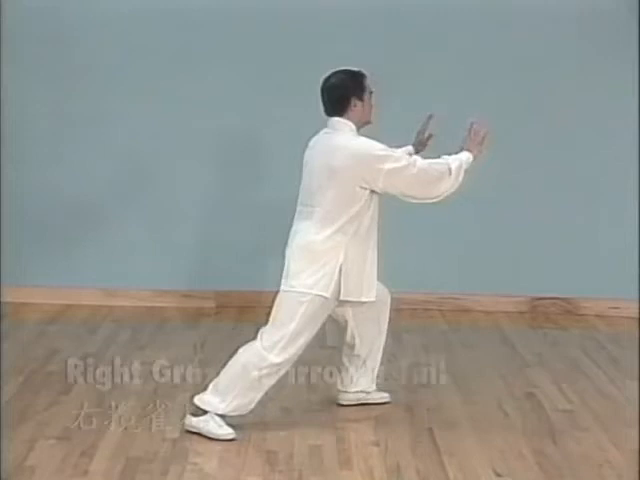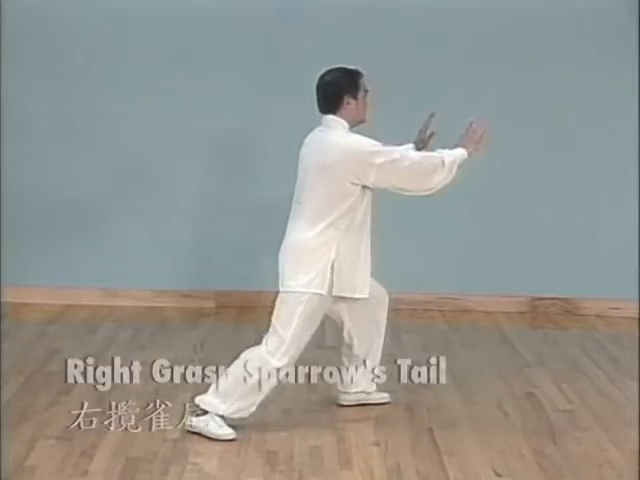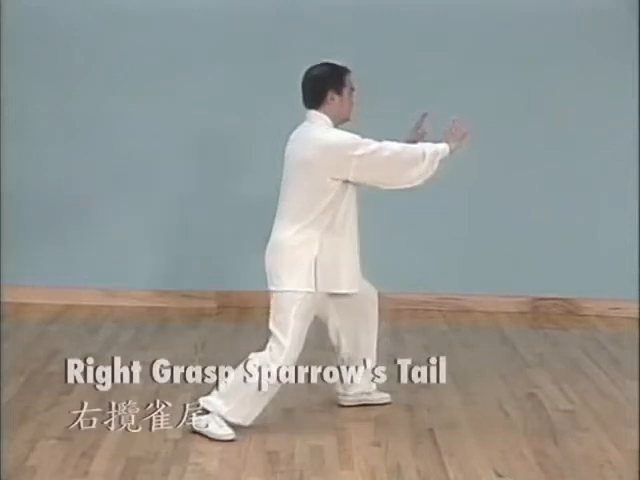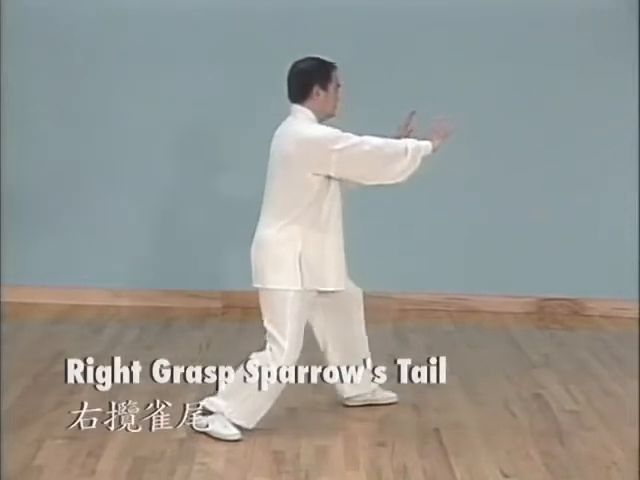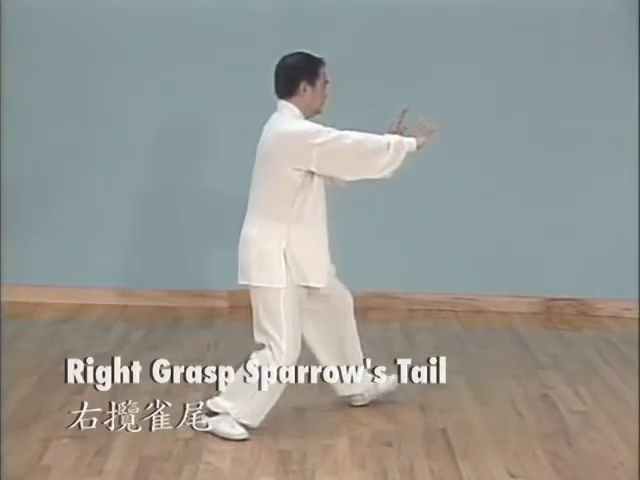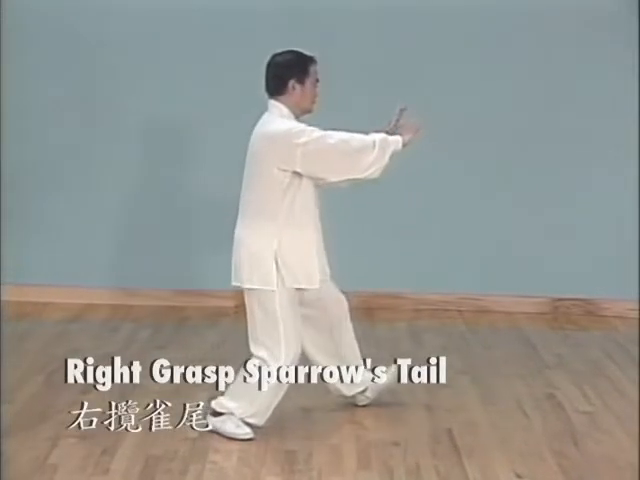
dt=0.3s
person 1, frame 1
left shoulder: (324, 142)
right shoulder: (358, 151)
right elbow: (427, 179)
left wrist: (412, 149)
right wrist: (467, 155)
left hip: (329, 260)
right hip: (318, 266)
left knee: (375, 303)
right knee: (277, 345)
left ankle: (356, 386)
right ankle: (210, 410)
person 1, frame 2
left shoulder: (321, 140)
right shoulder: (349, 149)
right elbow: (419, 173)
left wrist: (414, 147)
right wrist: (463, 151)
left hip: (329, 259)
right hip: (313, 264)
left knee: (372, 303)
right knee: (280, 348)
left ankle: (356, 387)
right ankle: (212, 410)
person 1, frame 3
left shoulder: (311, 136)
right shoulder: (330, 143)
left elbow: (375, 159)
right elbow: (395, 164)
left wrist: (406, 145)
right wrist: (445, 147)
left hip: (319, 256)
right hip: (301, 261)
left knee: (361, 303)
right knee: (283, 351)
left ankle: (355, 387)
right ankle: (217, 412)
person 1, frame 4
left shoulder: (298, 132)
right shoulder: (312, 139)
left elbow: (360, 156)
right elbow: (374, 160)
left wrist: (396, 142)
right wrist: (427, 145)
left hip: (304, 254)
right hip: (287, 258)
left knee: (345, 304)
right knee: (283, 350)
left ankle: (356, 387)
right ankle: (221, 413)
person 1, frame 5
left shoulder: (290, 130)
right shoulder: (294, 134)
left elbow: (344, 155)
right elbow: (354, 152)
left wrist: (389, 141)
right wrist: (410, 143)
left hip: (296, 253)
right hip: (276, 256)
left knee: (335, 307)
right knee: (281, 348)
left ankle: (358, 386)
right ankle: (226, 412)
person 1, frame 6
left shoulder: (284, 132)
right shoulder: (280, 134)
left elbow: (333, 159)
right elbow: (341, 153)
left wrist: (382, 141)
right wrist: (395, 142)
left hip: (291, 256)
right hip: (271, 260)
left knee: (330, 312)
right knee: (280, 350)
left ankle: (358, 386)
right ankle: (228, 411)
